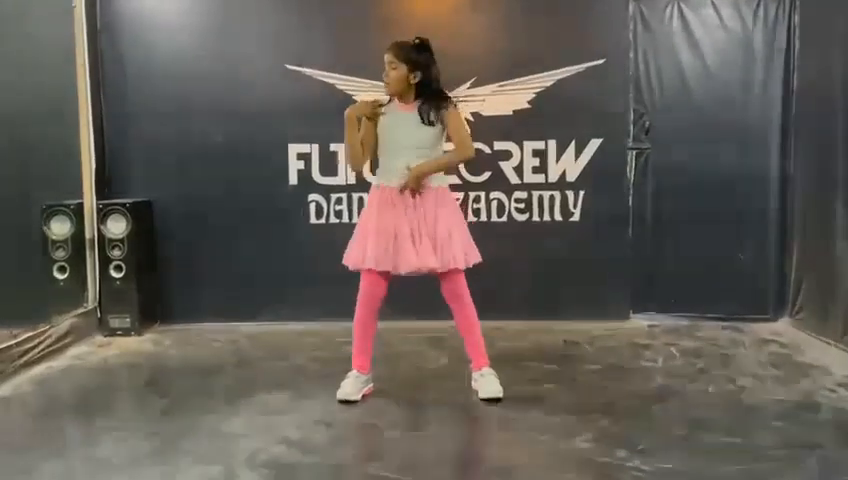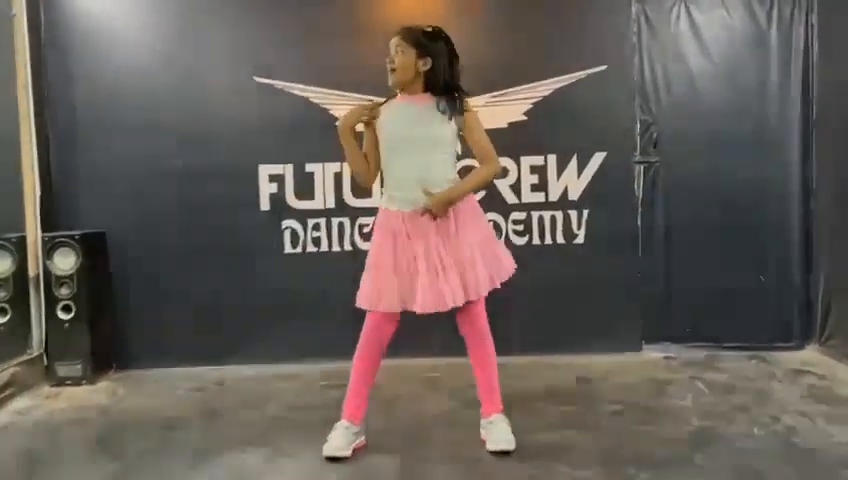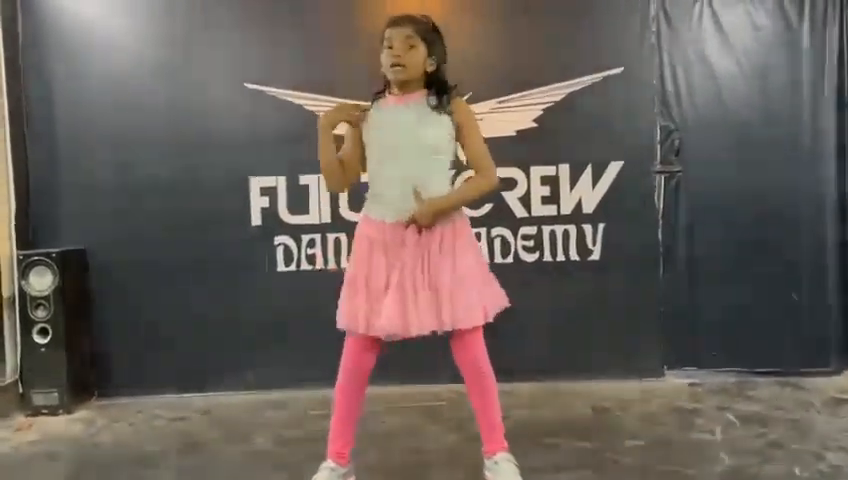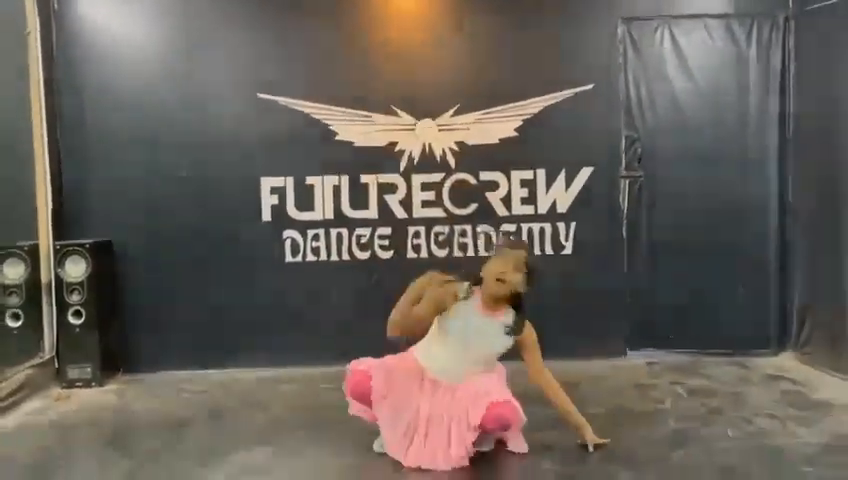
dt=0.7s
person 1, frame 1
left shoulder: (440, 107)
right shoulder: (377, 112)
left elbow: (465, 149)
right elbow: (356, 162)
left wrist: (421, 171)
right wrist: (352, 118)
left hip: (432, 203)
right hip: (387, 205)
left knee: (456, 291)
right knee: (370, 292)
left ankle: (481, 369)
right ankle: (360, 372)
person 1, frame 2
left shoulder: (454, 106)
right shoulder: (379, 114)
left elbow: (491, 164)
right elbow: (366, 177)
left wrist: (450, 195)
right wrist: (346, 131)
left hip: (454, 223)
right hip: (398, 227)
left knee: (475, 324)
right knee: (376, 330)
left ankle: (492, 415)
right ankle: (350, 423)
person 1, frame 3
left shoulder: (451, 107)
right shoulder: (368, 114)
left elbow: (490, 175)
right elbow: (337, 180)
left wrist: (444, 205)
right wrist: (329, 127)
left hip: (443, 239)
right hip: (380, 241)
left knee: (471, 354)
right knee: (356, 358)
person 1, frame 4
left shoulder: (519, 326)
right shoulder: (451, 294)
left elbow: (543, 377)
right elbow: (395, 329)
left wrist: (582, 426)
right wrist: (416, 290)
left hip: (470, 389)
right hip: (418, 374)
left knee: (503, 415)
right knee: (358, 380)
left ankle: (480, 432)
right ankle: (398, 428)
